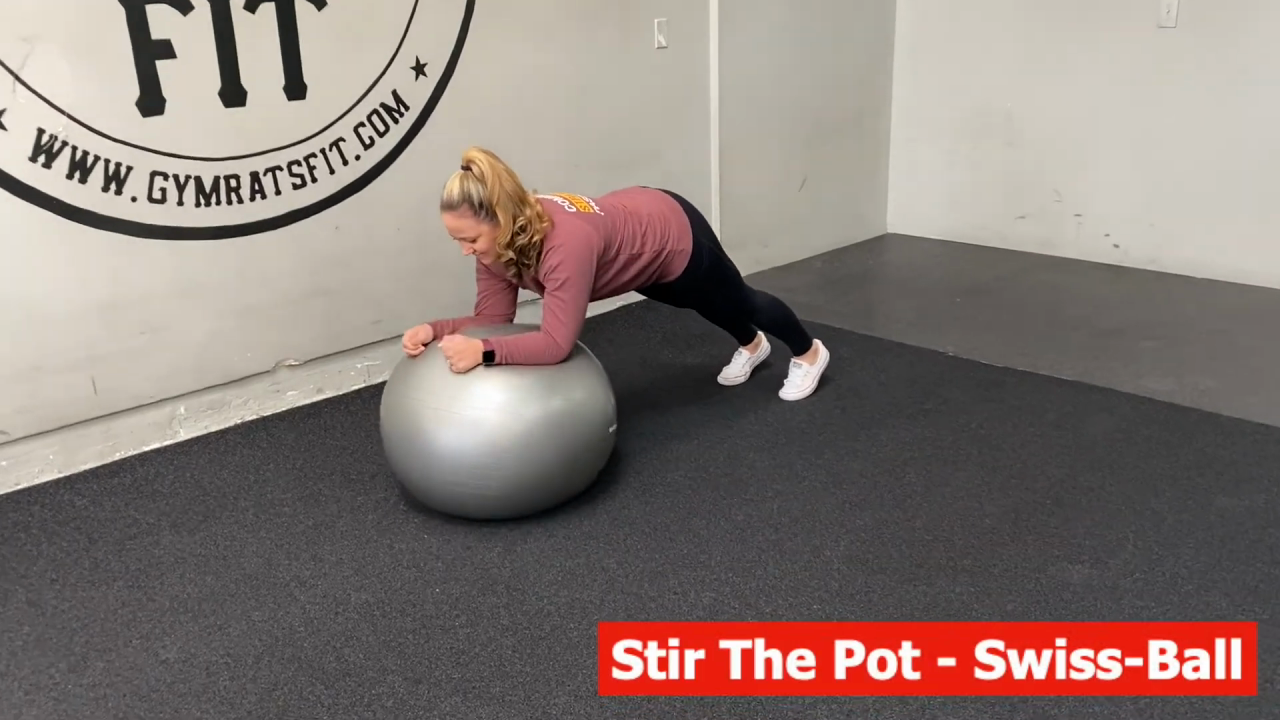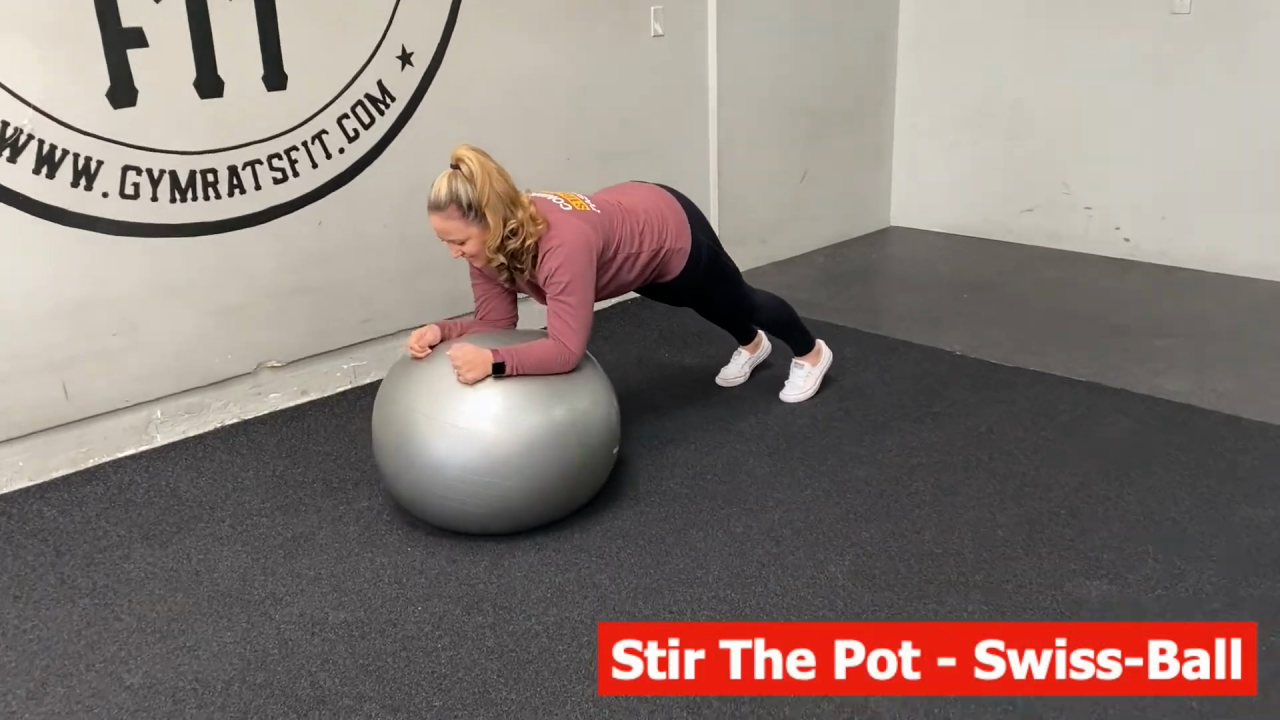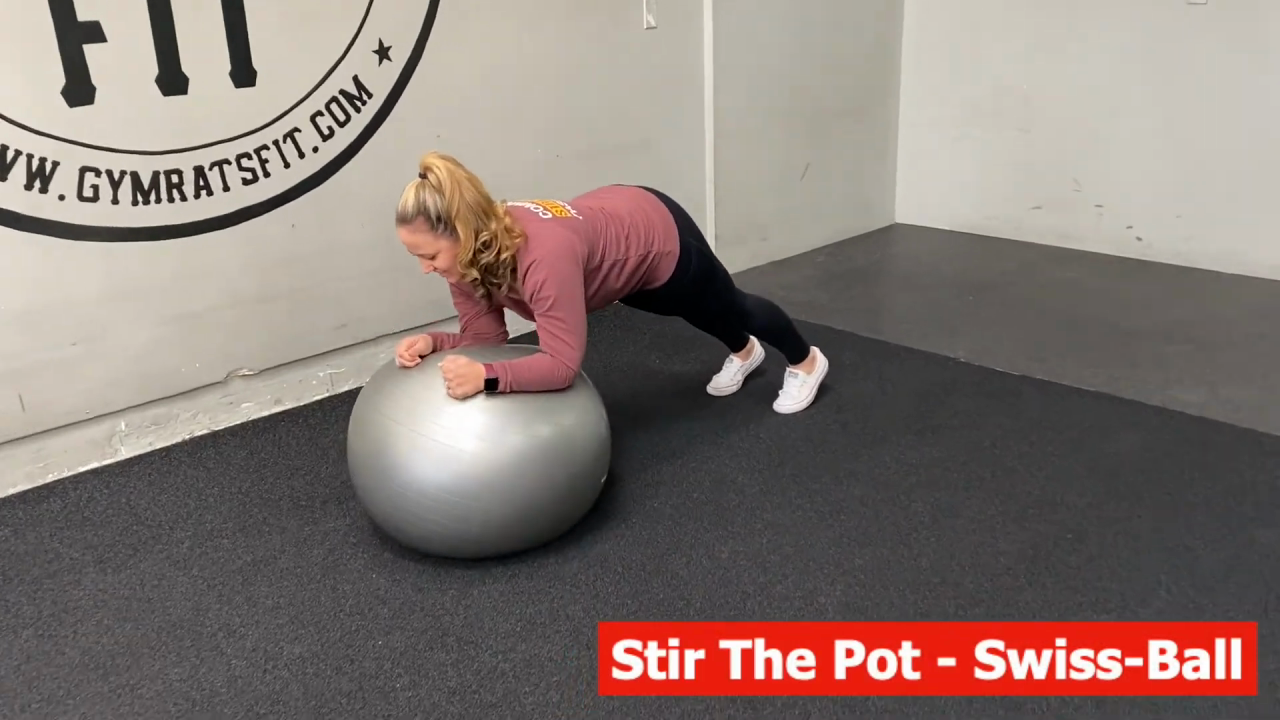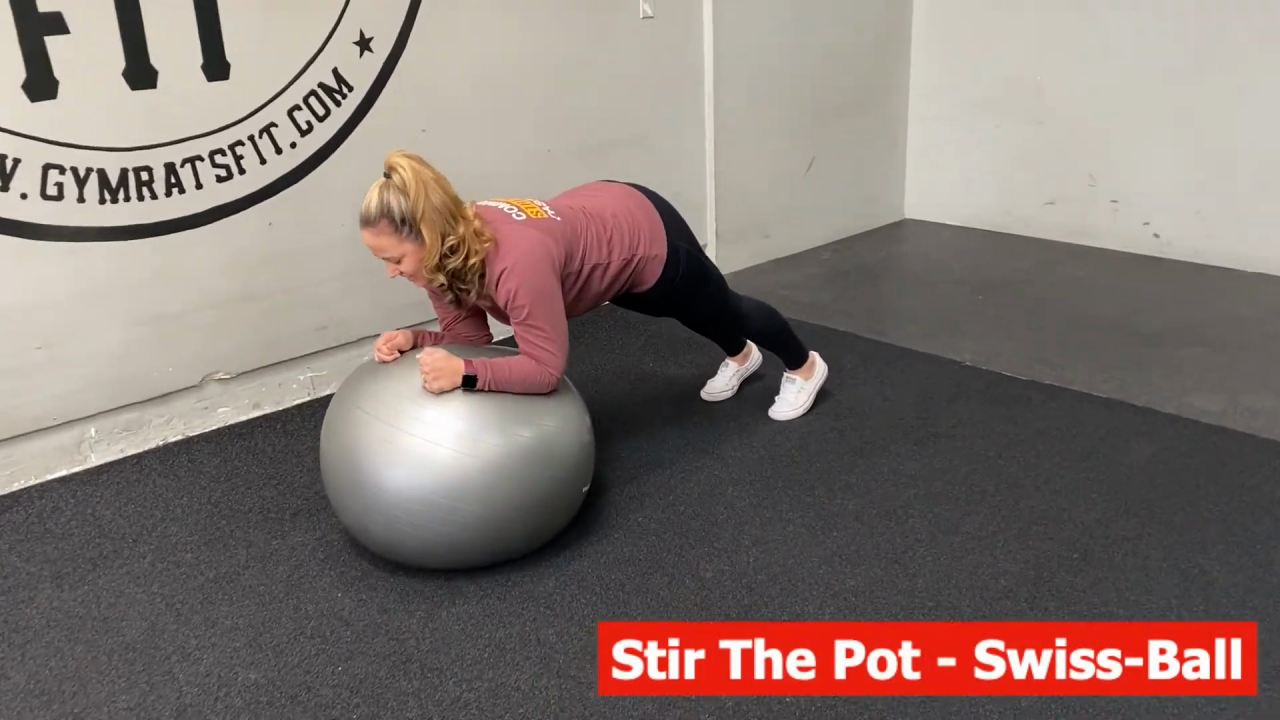
dt=0.4s
person 1, frame 1
left shoulder: (567, 242)
right shoulder: (498, 236)
left elbow: (556, 343)
right elbow: (491, 317)
left wrist: (482, 351)
right wrist: (436, 329)
left hip: (674, 238)
right hip: (633, 219)
left knee: (737, 300)
right knee: (709, 304)
left ankle: (808, 353)
right ankle: (752, 346)
person 1, frame 2
left shoulder: (563, 243)
right shoulder: (487, 239)
left elbow: (566, 348)
right elbow: (493, 322)
left wrist: (492, 362)
right wrist: (443, 330)
left hip: (673, 235)
right hip: (628, 212)
left knee: (735, 300)
right knee: (708, 303)
left ankle: (811, 353)
right ankle: (752, 345)
person 1, frame 3
left shoulder: (544, 255)
right shoulder: (465, 253)
left elbow: (563, 363)
right elbow: (484, 337)
left wrist: (485, 376)
right wrist: (434, 341)
left hip: (659, 239)
left knee: (725, 305)
right knee: (698, 310)
left ankle: (805, 361)
right ankle: (744, 352)
person 1, frame 4
left shoulder: (517, 261)
right shoulder: (442, 252)
left elbow: (545, 368)
right elbow: (468, 335)
left wrist: (463, 372)
right wrist: (415, 339)
left hip: (646, 240)
left knee: (719, 307)
right knee: (694, 311)
left ankle: (804, 366)
right ankle: (741, 356)
